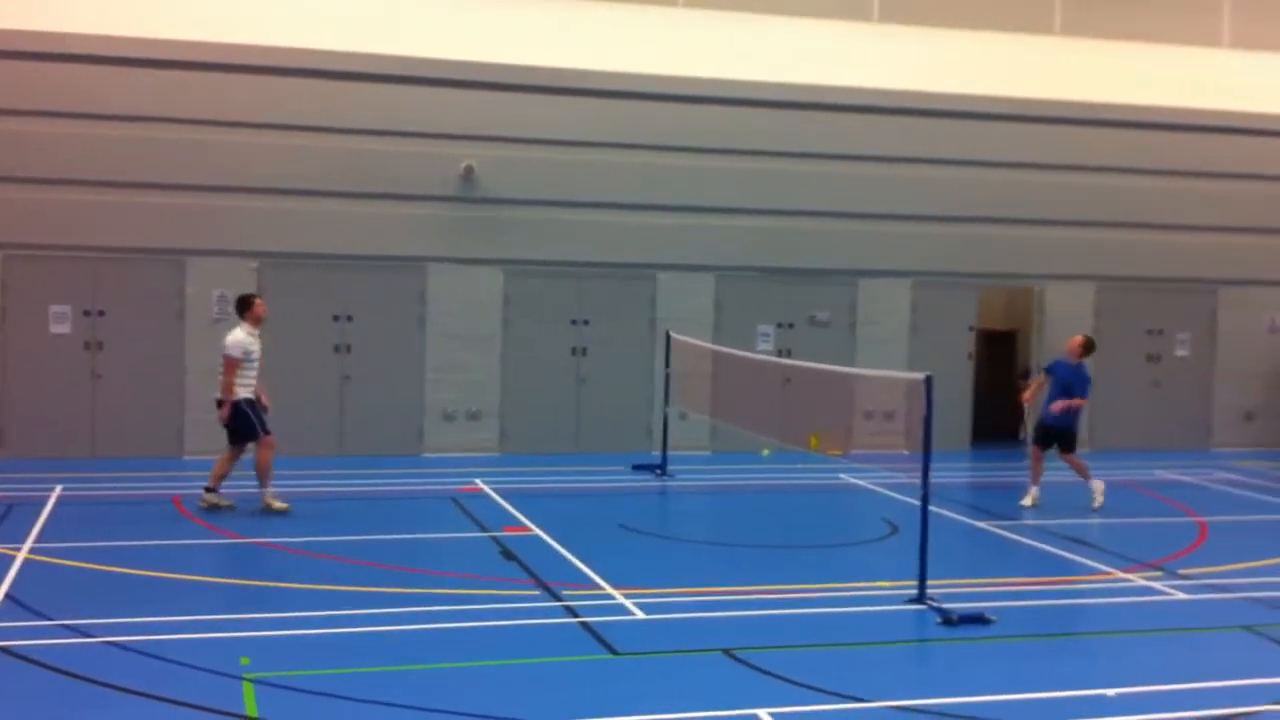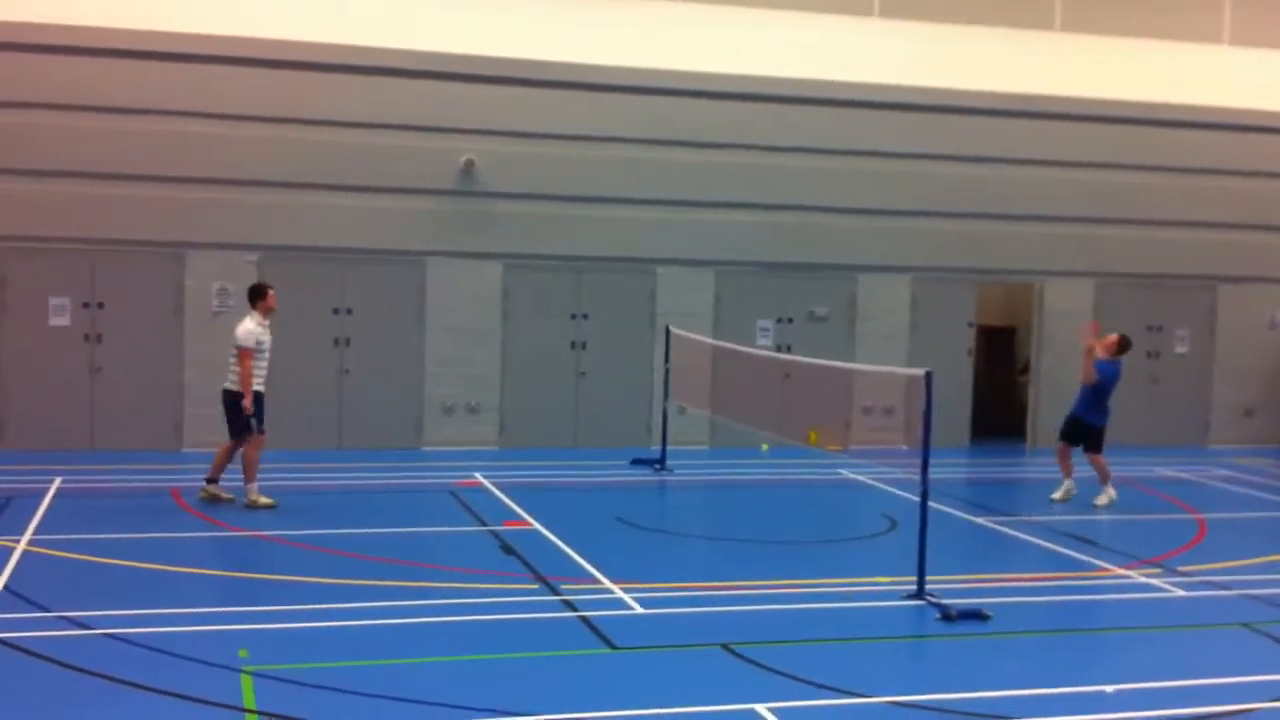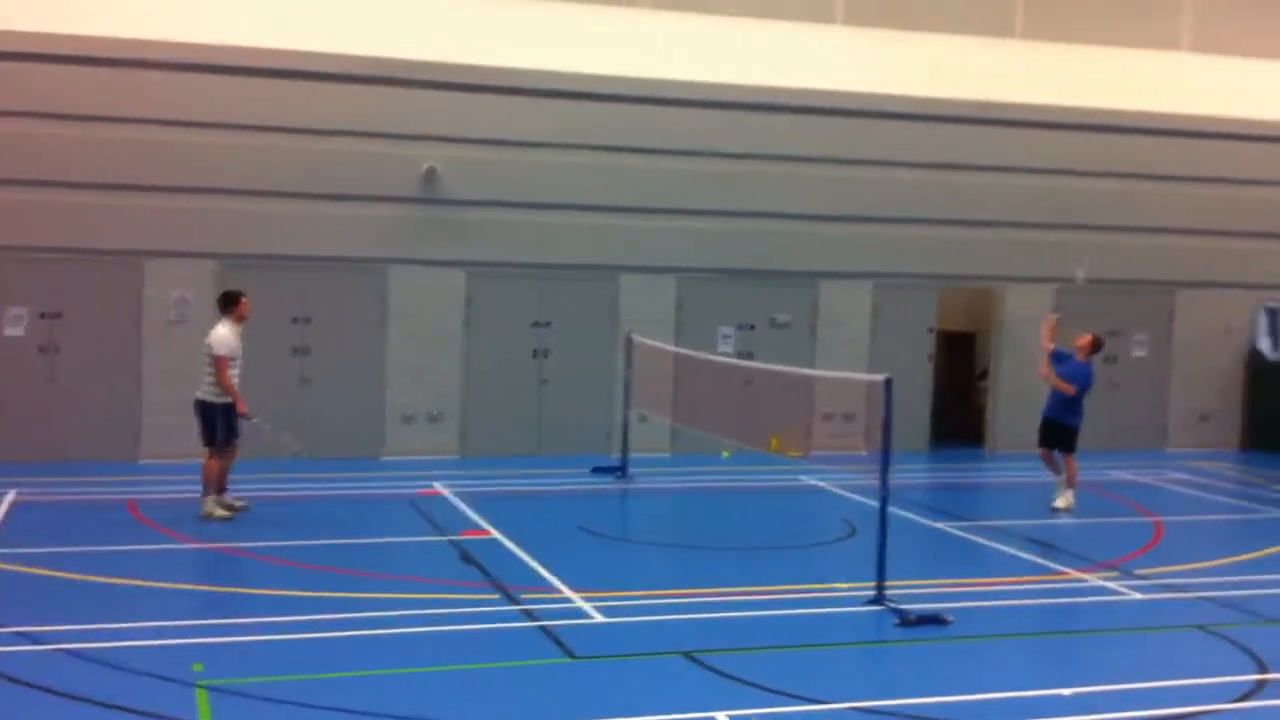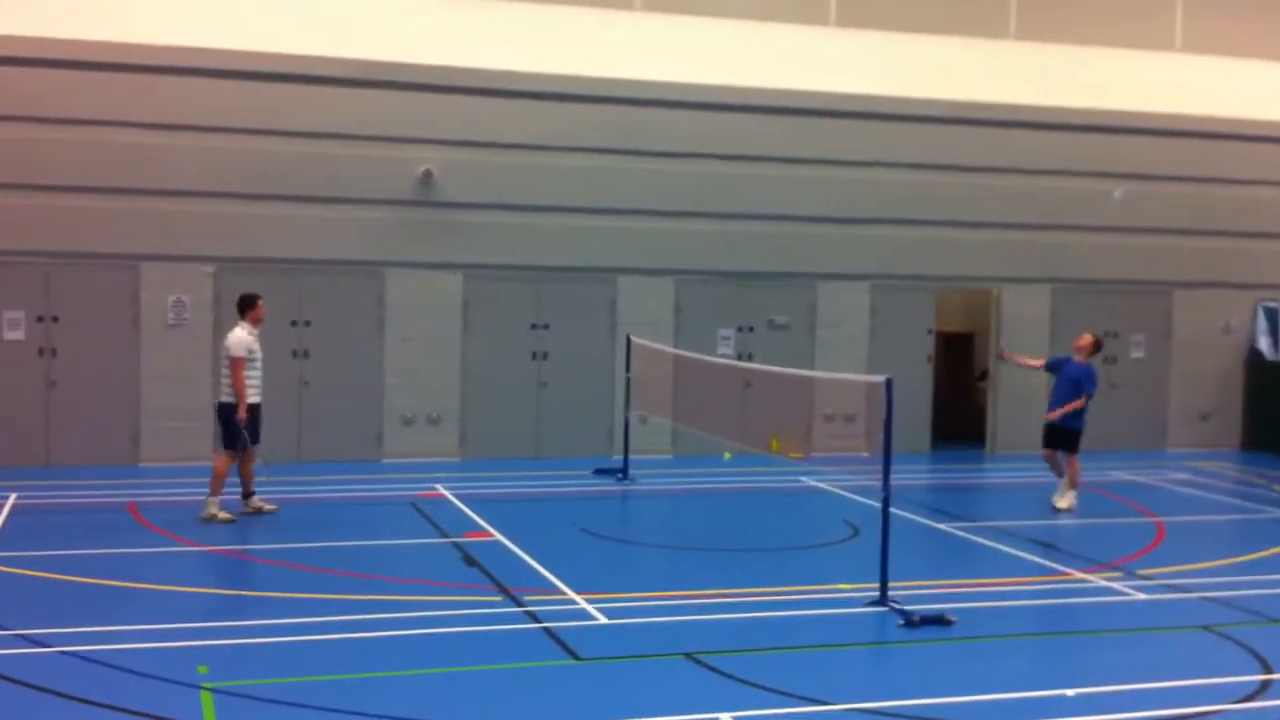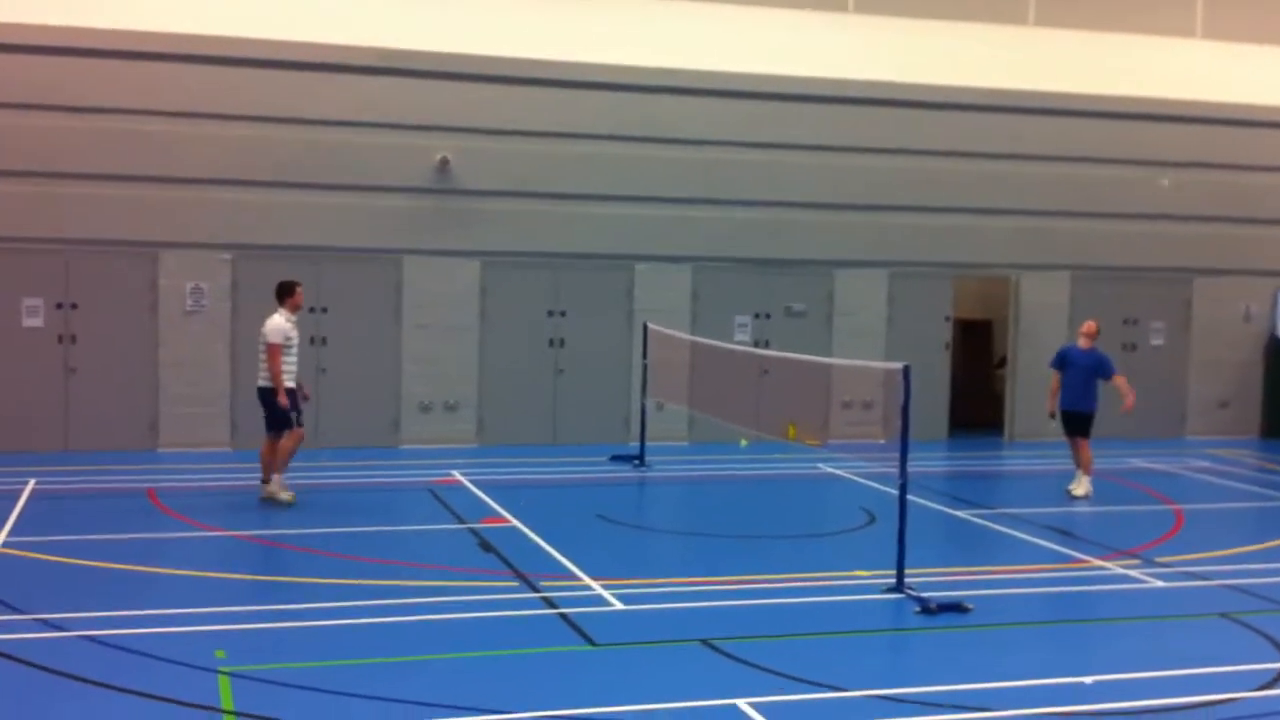
dt=0.4s
person 1, frame 1
left shoulder: (253, 337)
right shoulder: (238, 338)
right elbow: (229, 375)
left wrist: (262, 396)
right wrist: (226, 405)
left hip: (244, 400)
right hip: (237, 401)
left knee: (236, 448)
right knee: (266, 441)
left ankle: (210, 494)
right ankle: (267, 496)
person 1, frame 2
left shoulder: (262, 327)
right shoulder: (249, 328)
right elbow: (245, 365)
right wrist: (247, 397)
left hip: (248, 392)
right hip: (242, 393)
left knee: (236, 441)
right knee: (255, 439)
left ankle: (210, 486)
right ankle: (252, 494)
person 1, frame 3
left shoulder: (231, 333)
right shoulder: (222, 336)
right elbow: (222, 375)
left wrist: (236, 400)
right wrist: (239, 402)
left hip: (224, 402)
right hip: (215, 402)
left knee: (229, 449)
right knee: (217, 452)
left ankle: (221, 494)
right ankle: (208, 504)
person 1, frame 4
left shoulder: (250, 336)
right shoulder: (239, 337)
right elbow: (236, 376)
right wrist: (241, 407)
left hip: (249, 404)
right hip: (237, 406)
left knee: (248, 453)
right knee: (230, 454)
left ankle: (250, 500)
right ankle: (212, 507)
person 1, frame 5
left shoulder: (288, 323)
right shoulder: (277, 324)
right elbow: (273, 363)
left wrist: (299, 386)
right wrist: (281, 393)
left hip: (283, 389)
right hip: (275, 390)
left knee: (274, 436)
right knee: (296, 433)
left ankle: (267, 484)
right ankle: (276, 482)
person 2, frame 1
left shoulder: (1082, 374)
right shoulder: (1059, 363)
left elbow: (1082, 402)
right elbow: (1044, 376)
left wrist: (1065, 404)
right wrist: (1031, 392)
left hip: (1066, 423)
right hip: (1047, 419)
left knee: (1068, 457)
right knee: (1036, 453)
left ankle: (1095, 485)
right ankle: (1033, 492)
person 2, frame 2
left shoulder: (1112, 369)
right shoulder: (1104, 361)
left elbow: (1089, 379)
left wrist: (1089, 353)
right wrist: (1093, 336)
left hip: (1094, 419)
right hip: (1078, 414)
left knee: (1093, 456)
right knee: (1062, 448)
left ankle: (1108, 490)
right ankle: (1067, 485)
person 2, frame 3
left shoulder: (1086, 371)
right shoulder: (1066, 359)
left elbow: (1070, 391)
right elbow: (1046, 344)
left wrist: (1050, 377)
right wrist: (1049, 324)
left hip: (1069, 421)
right hip: (1050, 416)
left knee: (1067, 457)
right knee: (1045, 453)
left ankle: (1069, 495)
right ankle: (1061, 478)
person 2, frame 4
left shoulder: (1088, 372)
right shoulder: (1064, 362)
left elbow: (1083, 400)
right elbow: (1037, 364)
left wrist: (1060, 413)
right wrist: (1010, 358)
left hip: (1072, 422)
right hip: (1053, 420)
left knee: (1070, 457)
right knee: (1048, 454)
left ankle: (1071, 496)
right ankle: (1063, 483)
person 2, frame 5
left shoulder: (1097, 357)
right shoulder: (1065, 352)
left elbow: (1115, 377)
right elbow: (1057, 378)
left wrist: (1128, 395)
right wrist: (1052, 404)
left hip: (1085, 408)
right hip: (1066, 406)
left knee: (1082, 443)
right knee: (1073, 442)
left ankle: (1086, 483)
right ankle: (1079, 477)
